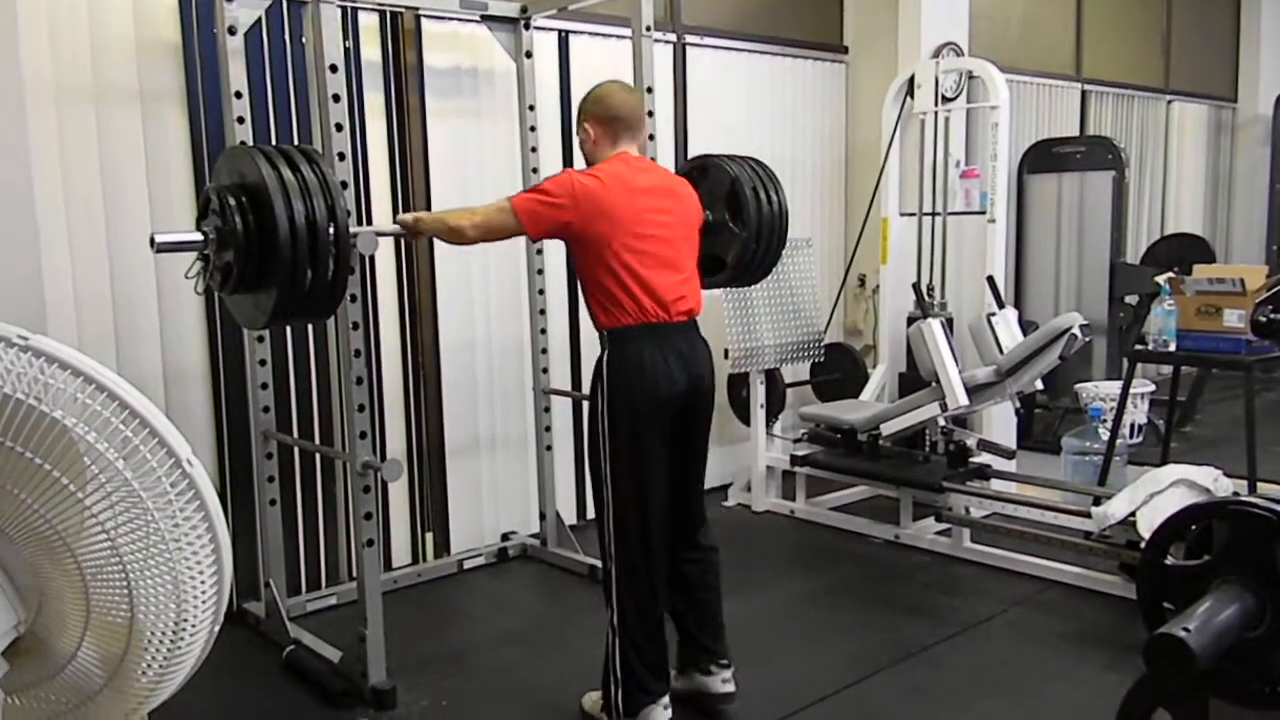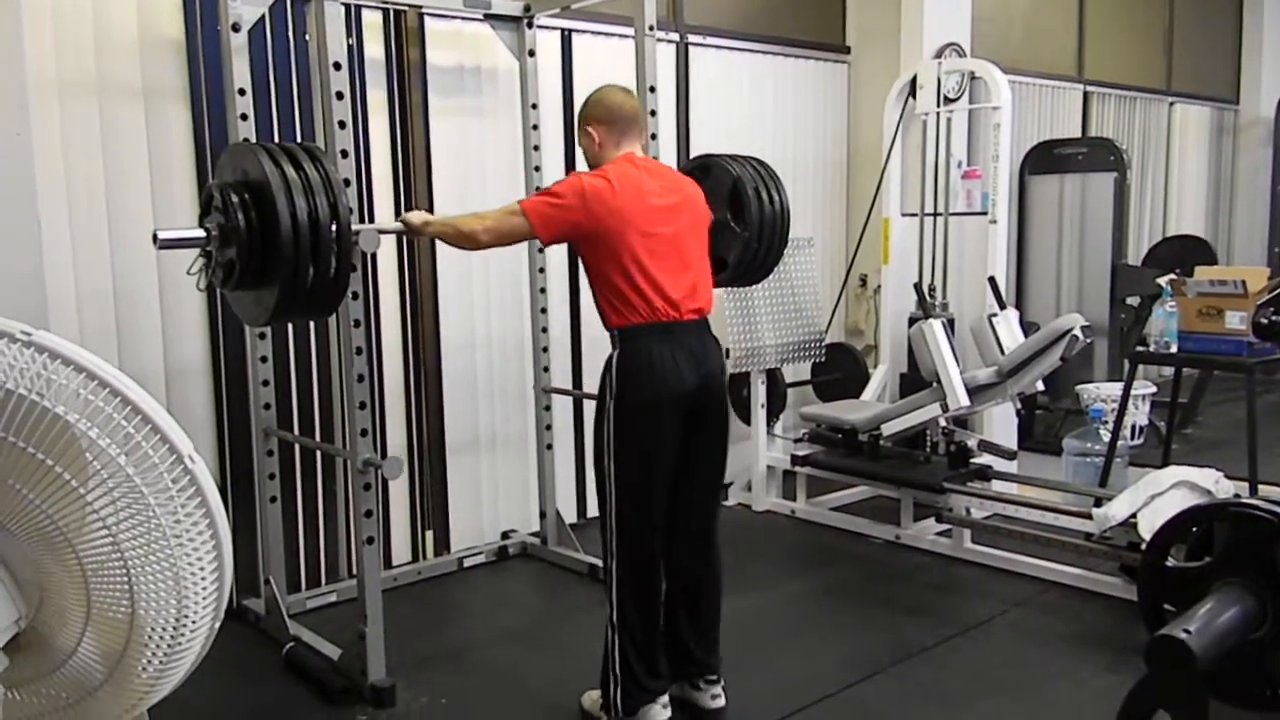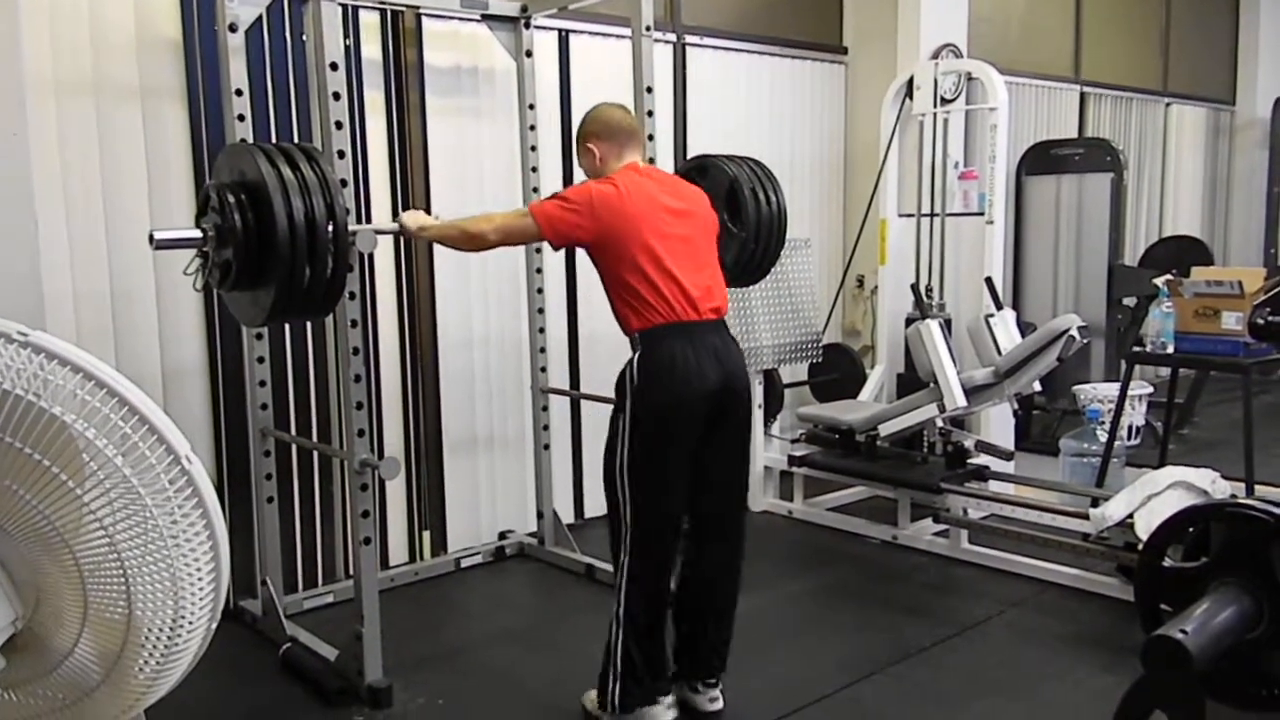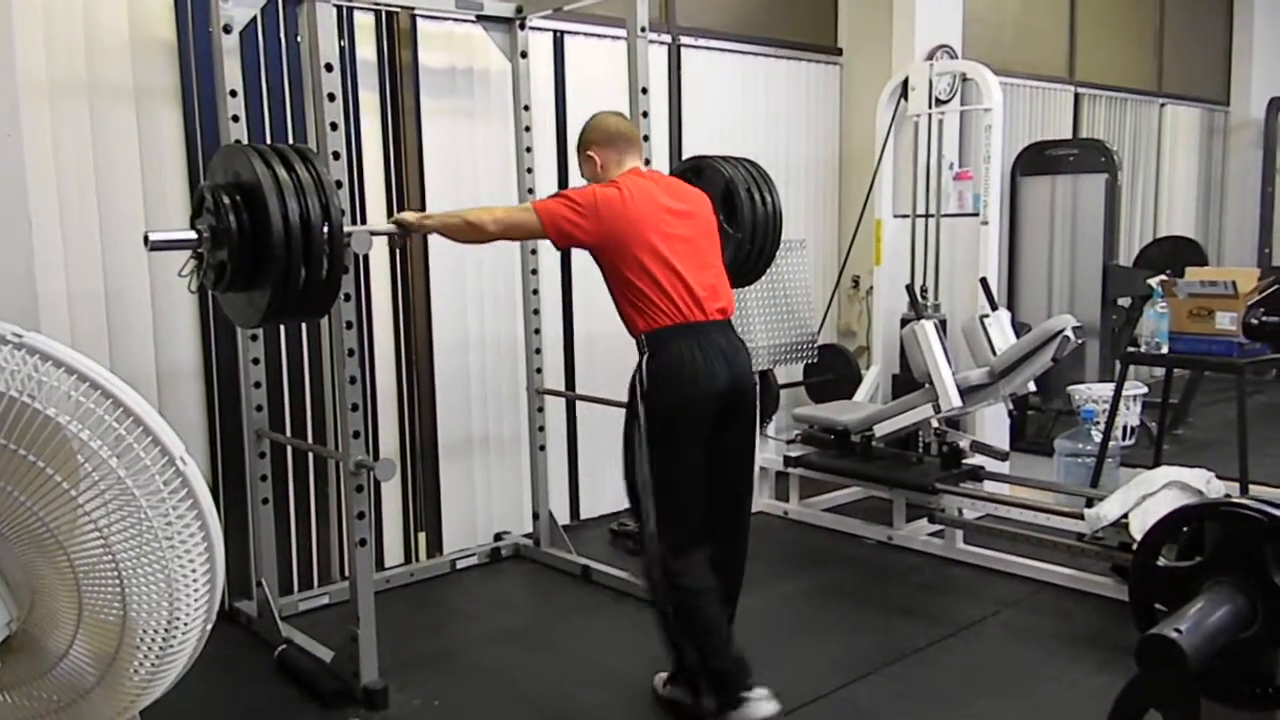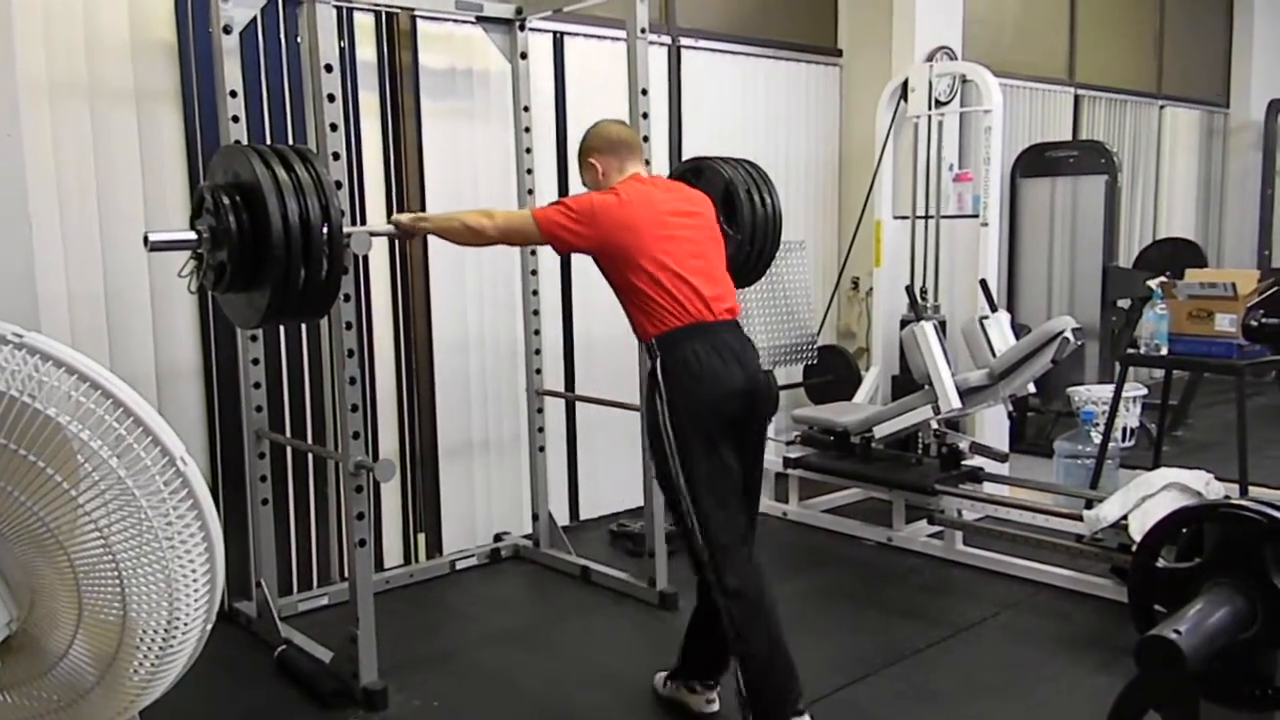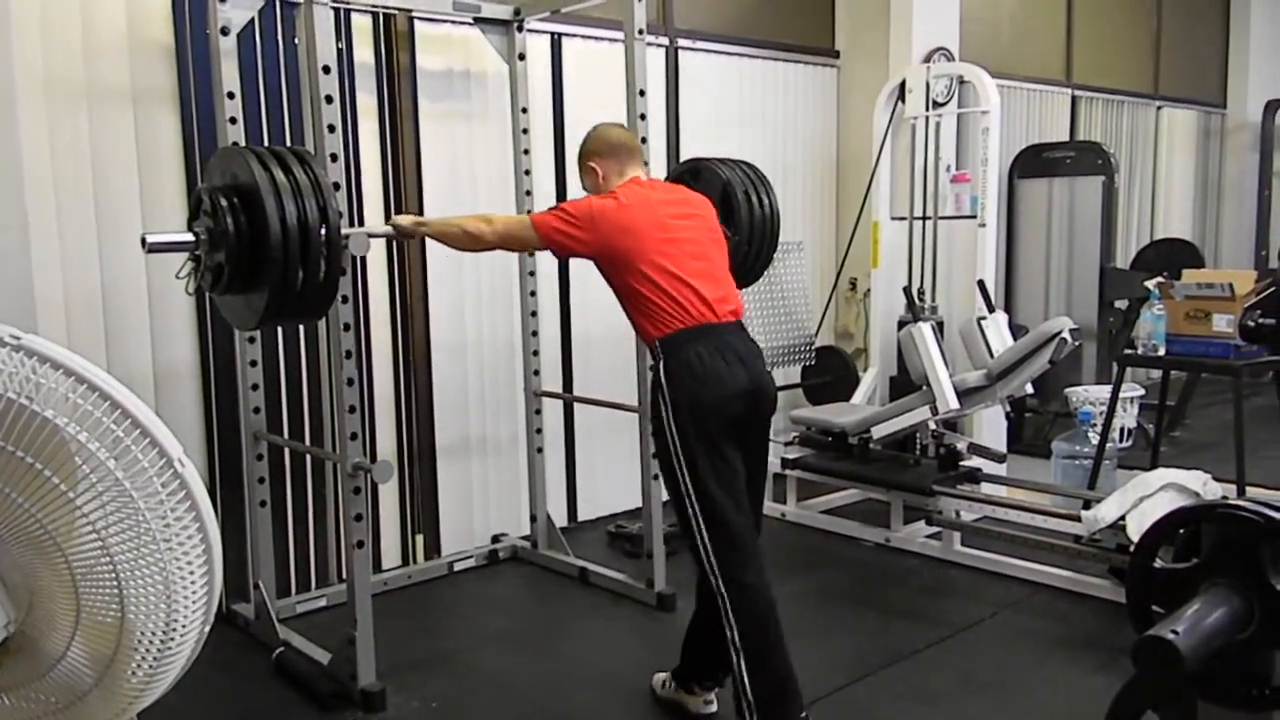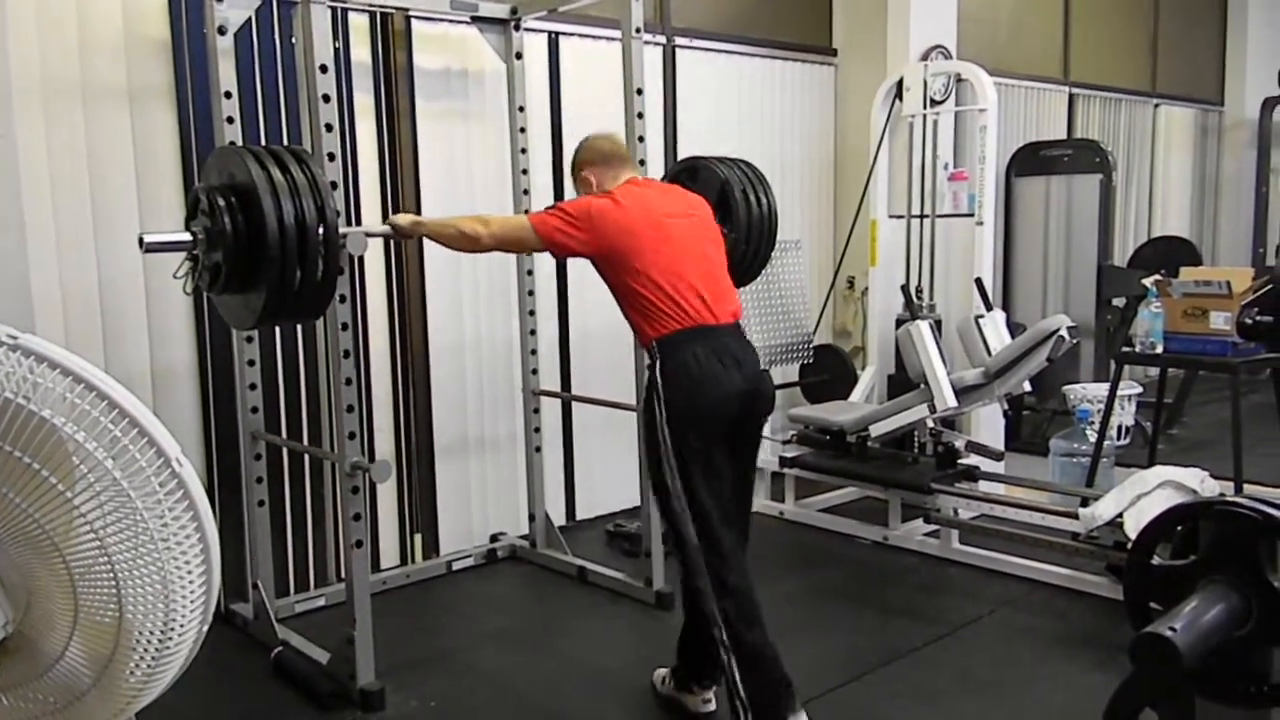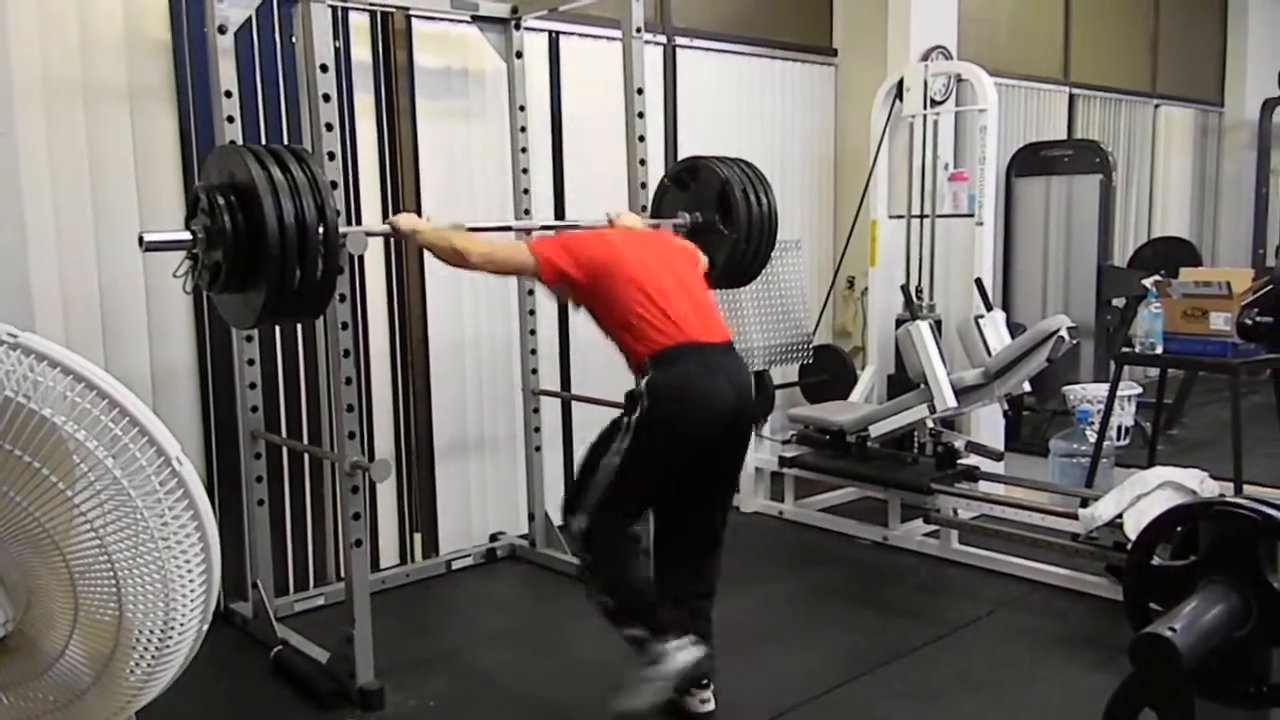
dt=0.2s
person 1, frame 1
left shoulder: (581, 192)
right shoulder: (682, 192)
left elbow: (471, 226)
left wrist: (420, 221)
left hip: (635, 364)
right hip: (692, 356)
left knee: (632, 535)
right knee: (686, 523)
right ankle: (710, 662)
person 1, frame 2
left shoulder: (589, 193)
right shoulder: (688, 191)
left elbow: (483, 232)
left wrist: (426, 224)
left hip: (646, 364)
right hip: (704, 355)
left knee: (634, 535)
right knee: (695, 531)
person 1, frame 3
left shoulder: (598, 200)
right shoulder: (692, 195)
left elbow: (488, 232)
left wrist: (426, 227)
left hip: (666, 366)
right hip: (724, 356)
left knee: (645, 537)
right knee: (717, 530)
person 1, frame 4
left shoulder: (600, 203)
right shoulder: (694, 197)
left elbow: (490, 224)
left wrist: (422, 222)
left hip: (675, 367)
right hip: (731, 356)
left knee: (672, 545)
right knee: (722, 532)
person 1, frame 5
left shoulder: (602, 210)
right shoulder: (695, 200)
left elbow: (490, 227)
left wrist: (419, 222)
left hip: (689, 371)
right hip: (743, 360)
left knee: (720, 549)
right knee: (732, 536)
person 1, frame 6
left shoulder: (600, 214)
right shoulder: (695, 202)
left elbow: (489, 234)
left wrist: (418, 226)
left hip: (694, 375)
right hip: (747, 362)
left knee: (728, 553)
right knee: (731, 539)
person 1, frame 7
left shoulder: (598, 213)
right shoulder: (691, 202)
left elbow: (486, 235)
left wrist: (417, 225)
left hip: (690, 375)
right hip: (745, 365)
left knee: (710, 552)
right knee: (719, 540)
person 1, frame 8
left shoulder: (578, 249)
right shoulder: (657, 242)
left elbow: (477, 253)
right elbow: (698, 261)
left wrist: (416, 229)
left hip: (680, 388)
right hip: (737, 382)
left knee: (592, 518)
right knee: (695, 539)
left ankle: (663, 643)
